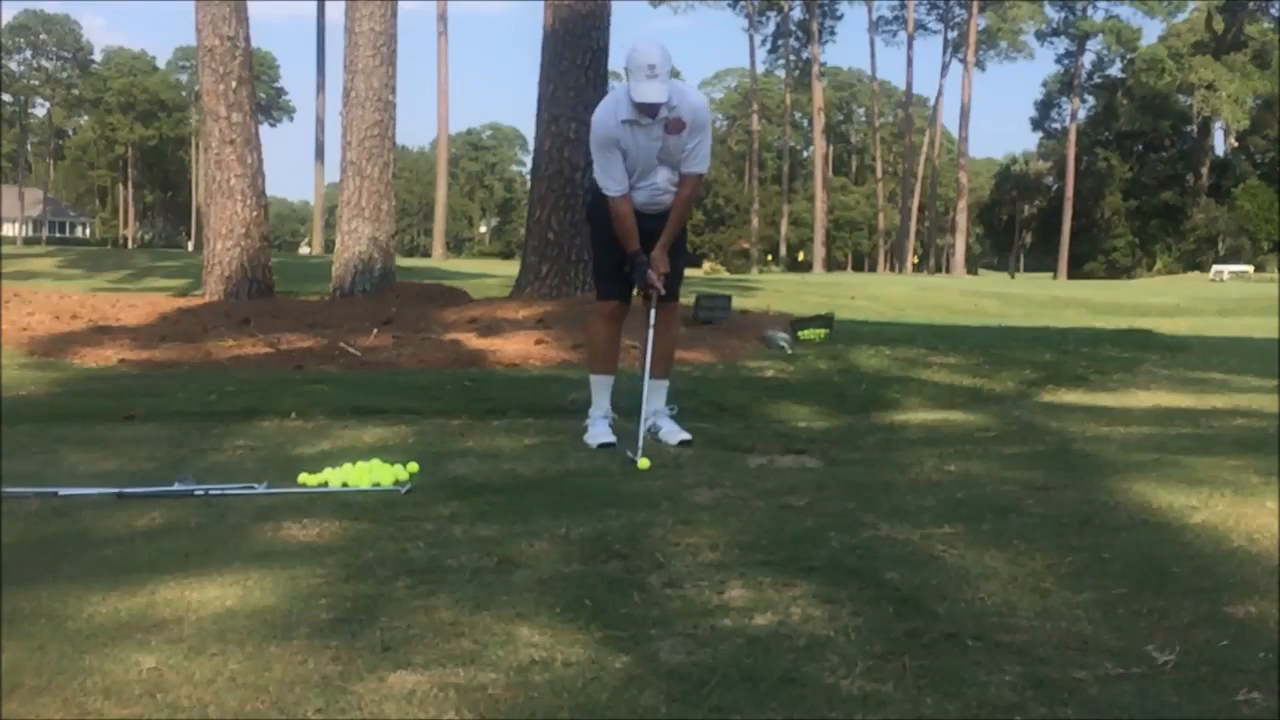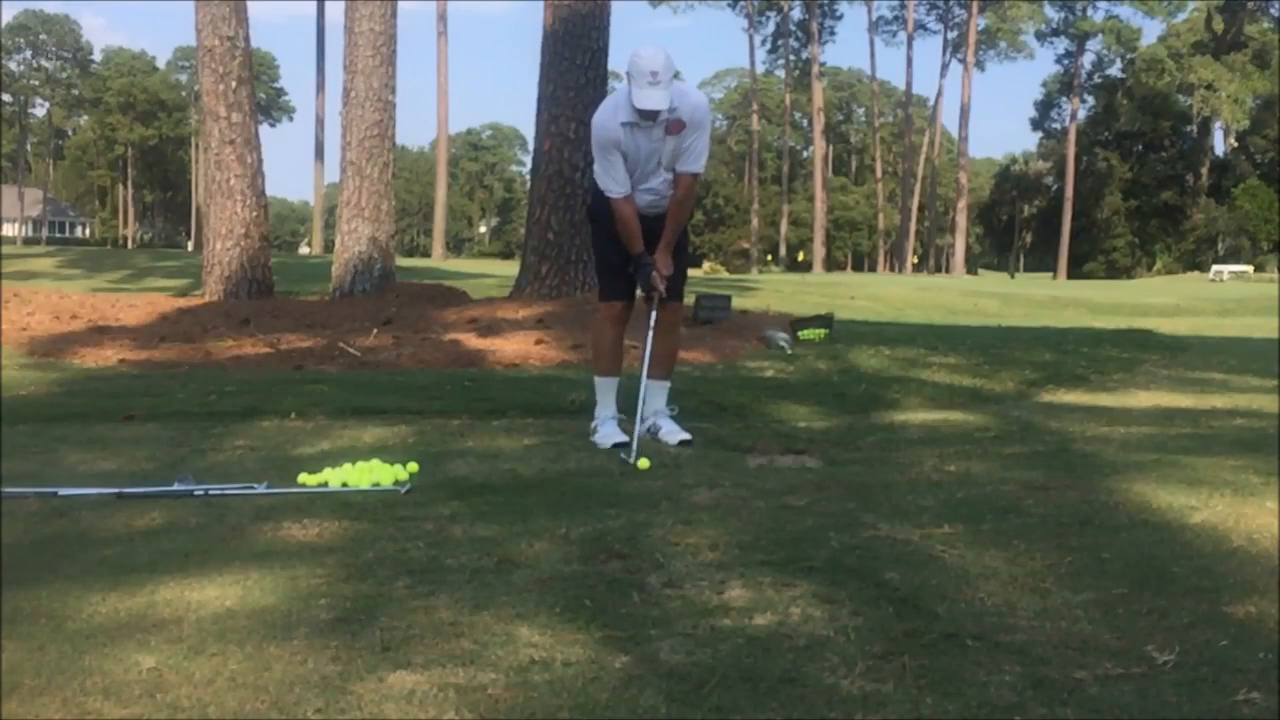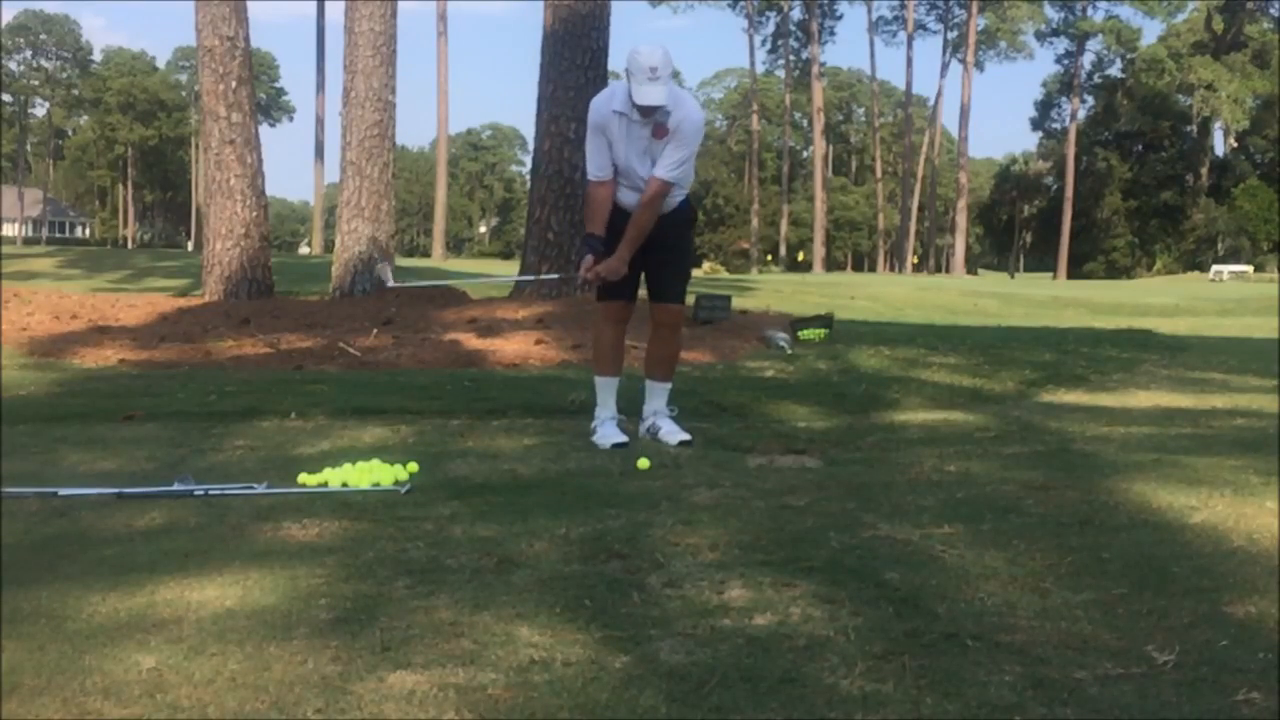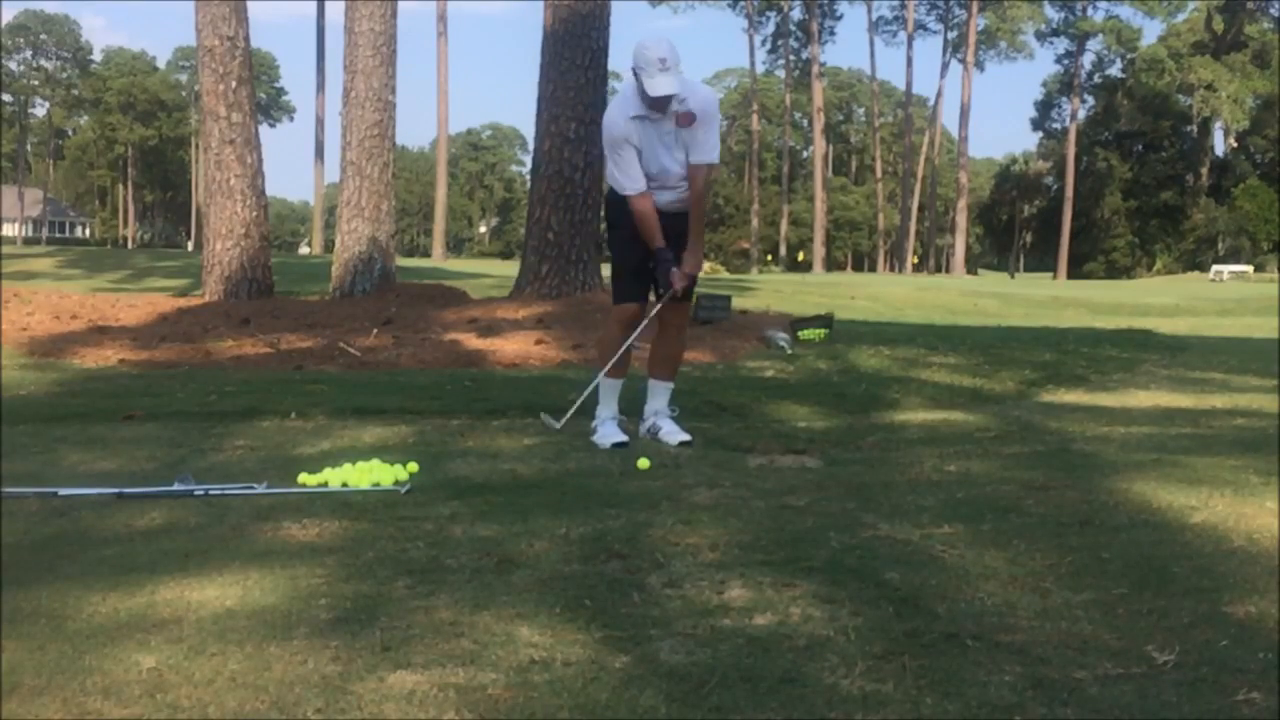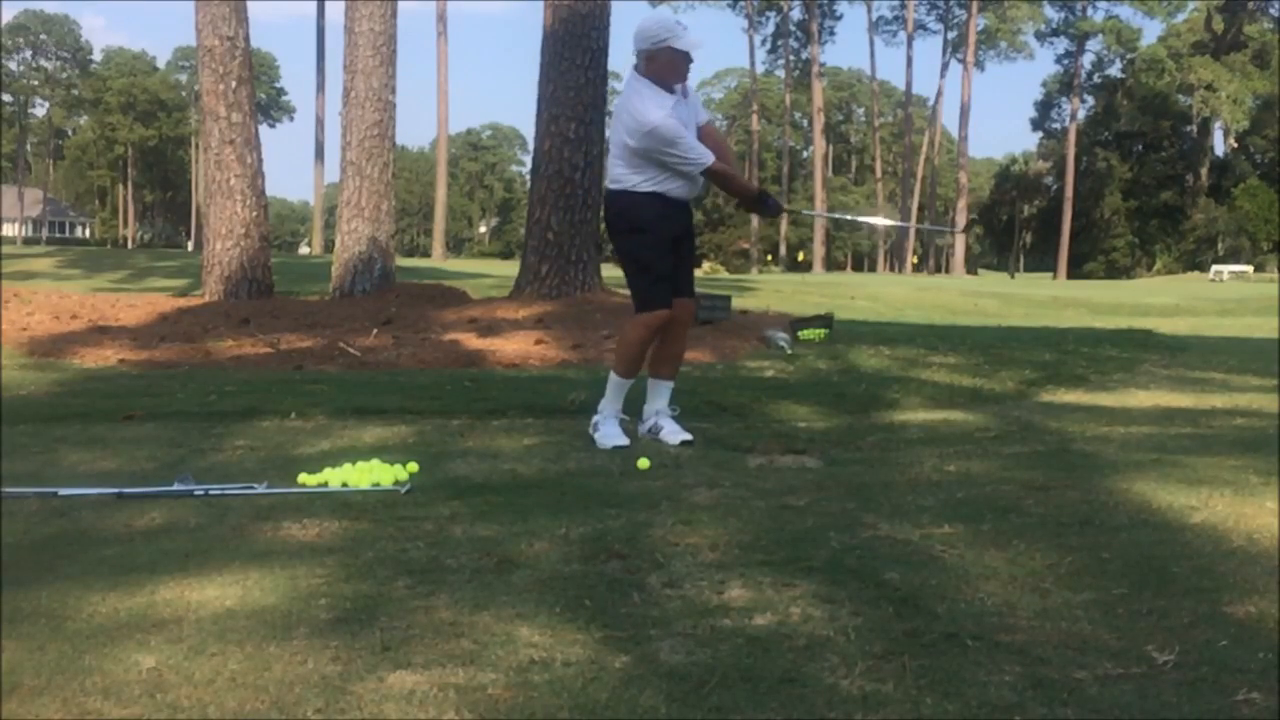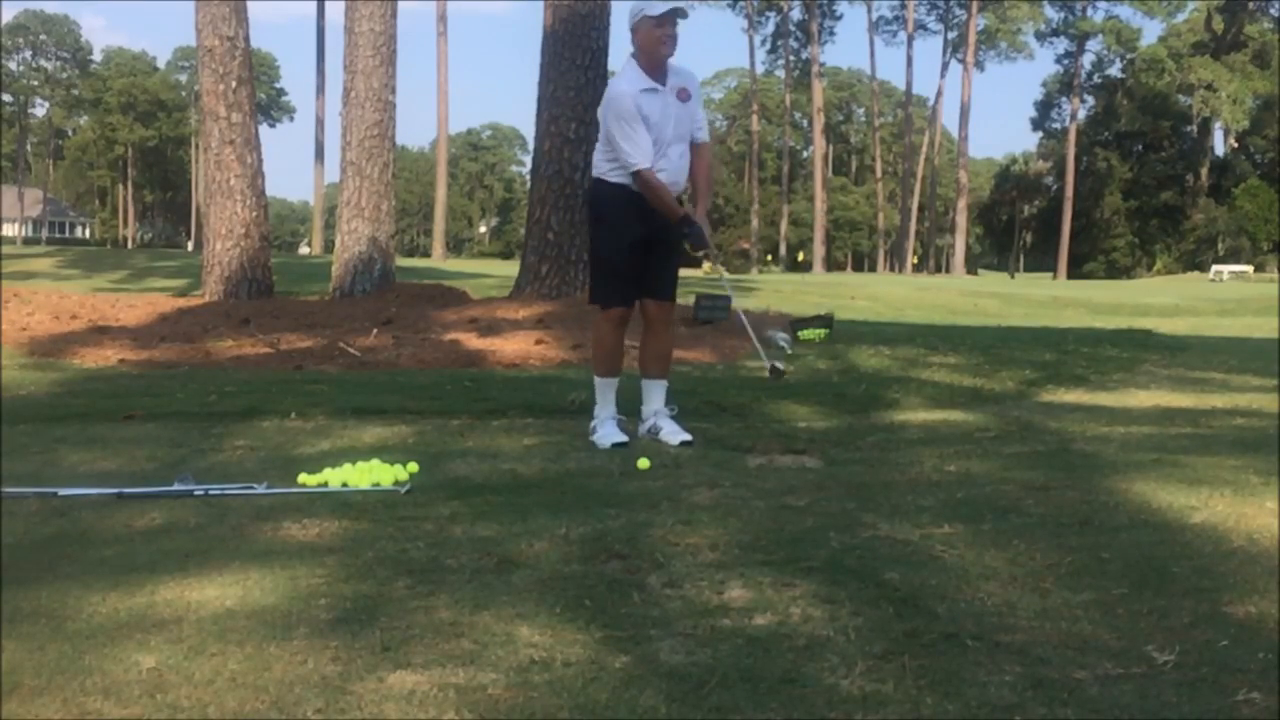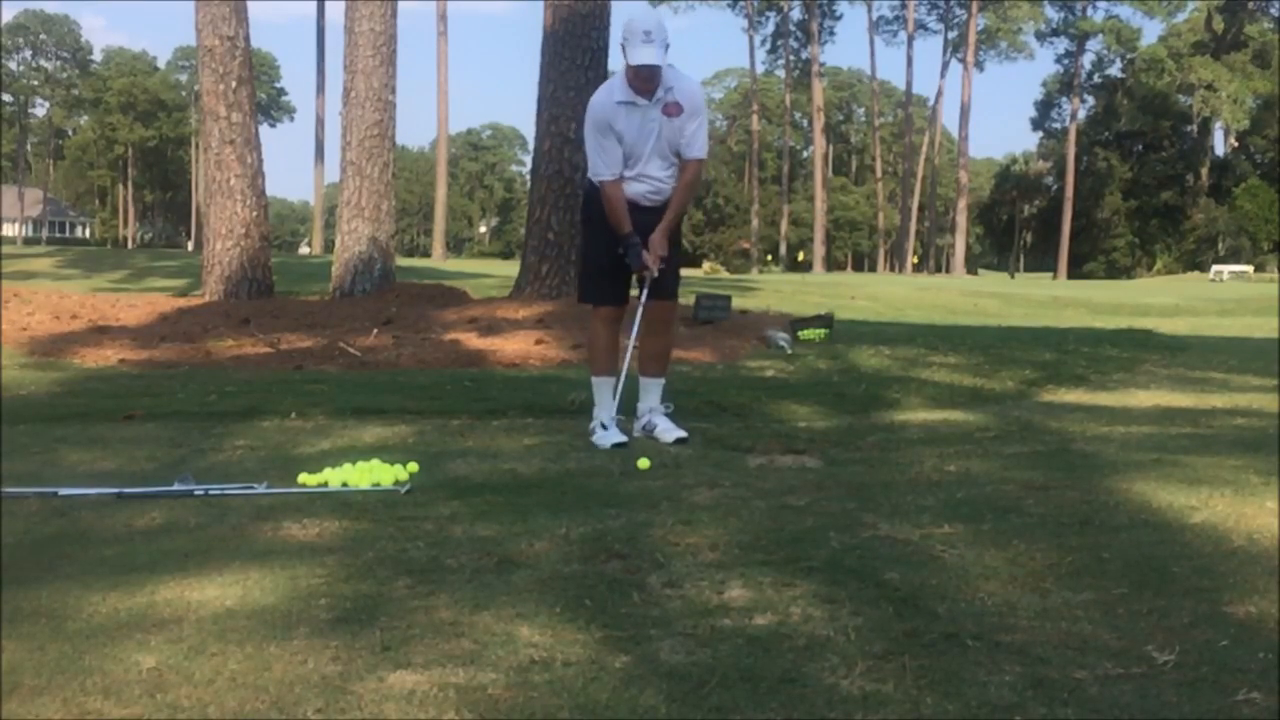
dt=0.4s
person 1, frame 1
left shoulder: (694, 107)
right shoulder: (606, 118)
left elbow: (690, 183)
right elbow: (618, 197)
left wrist: (663, 249)
right wrist: (636, 260)
left hip: (668, 214)
right hip: (615, 212)
left knee: (666, 311)
right knee: (610, 308)
left ankle: (656, 413)
right ankle: (599, 414)
person 1, frame 2
left shoulder: (694, 106)
right shoulder: (606, 120)
left elbow: (685, 184)
right elbow: (620, 199)
left wrist: (665, 252)
right wrist: (640, 261)
left hip: (670, 213)
right hip: (614, 214)
left knee: (669, 311)
right knee: (614, 309)
left ankle: (655, 413)
right ankle: (605, 416)
person 1, frame 3
left shoulder: (688, 115)
right shoulder: (603, 108)
left elbow: (656, 192)
right elbow: (600, 182)
left wrist: (622, 257)
right wrist: (592, 244)
left hip: (670, 216)
right hip: (617, 213)
left knee: (670, 315)
right knee: (613, 309)
left ankle: (656, 414)
right ankle: (605, 416)
person 1, frame 4
left shoulder: (702, 100)
right shoulder: (619, 118)
left elbow: (701, 178)
right elbow: (637, 196)
left wrist: (693, 250)
right wrist: (662, 257)
left hip: (683, 214)
right hip: (633, 215)
left knee: (676, 314)
right knee: (628, 311)
left ankle: (657, 414)
right ankle: (606, 416)
person 1, frame 5
left shoulder: (672, 80)
right shoulder: (650, 117)
left elbow: (708, 133)
right elbow: (712, 169)
left wrist: (744, 192)
right wrist: (758, 198)
left hip: (673, 209)
right hip: (639, 213)
left knee: (682, 311)
right knee: (655, 313)
left ankle: (656, 413)
right ankle: (607, 414)
person 1, frame 6
left shoulder: (687, 81)
right shoulder: (623, 93)
left elbow: (700, 148)
right elbow: (643, 173)
left wrist: (701, 210)
right wrist: (685, 221)
left hip: (663, 210)
right hip: (619, 205)
left knee: (661, 311)
right knee: (616, 310)
left ankle: (655, 414)
right ankle: (605, 416)
person 1, frame 7
left shoulder: (689, 93)
right shoulder: (604, 104)
left elbow: (692, 166)
right elbow: (609, 182)
left wrist: (662, 232)
right wrist: (629, 243)
left hip: (662, 211)
right hip: (611, 210)
left knee: (662, 310)
right knee: (608, 310)
left ankle: (650, 412)
right ankle: (603, 416)
